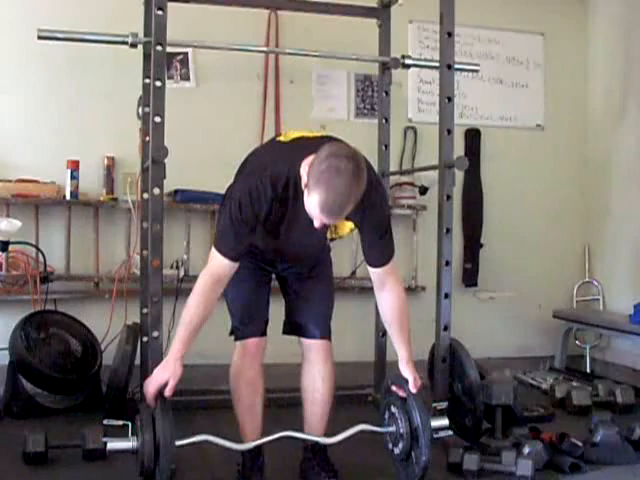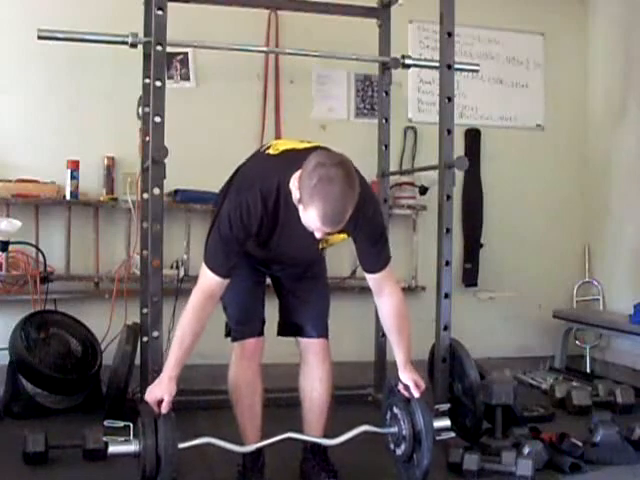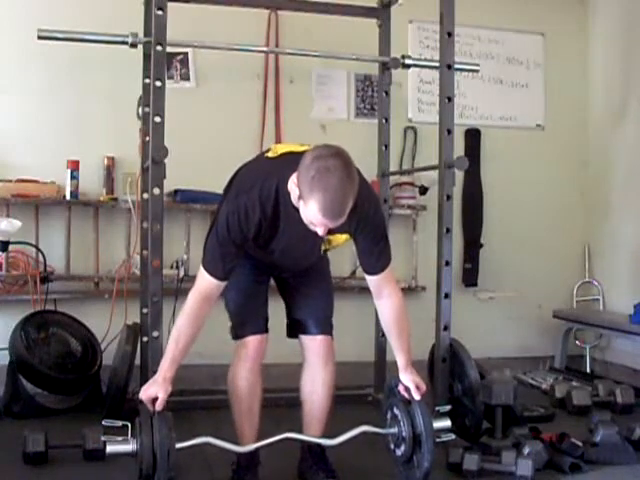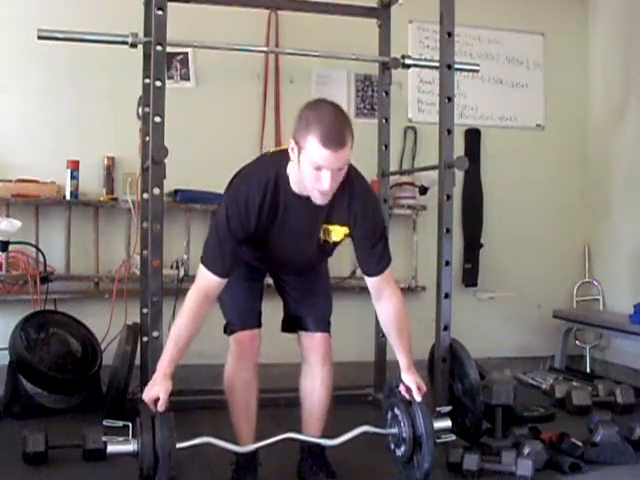
dt=1s
person 1, frame 1
left shoulder: (370, 195)
right shoulder: (261, 181)
left elbow: (386, 281)
right elbow: (215, 274)
left wrist: (405, 359)
right wrist: (175, 355)
left hip: (309, 254)
right hip: (249, 247)
left knee: (318, 344)
right knee: (251, 344)
person 1, frame 2
left shoulder: (362, 203)
right shoulder: (250, 196)
left elbow: (383, 287)
right elbow: (207, 290)
left wrist: (403, 364)
right wrist: (169, 375)
left hip: (301, 257)
right hip: (244, 251)
left knee: (315, 345)
right knee: (248, 345)
person 1, frame 3
left shoulder: (363, 202)
right shoulder: (249, 197)
left elbow: (384, 289)
right elbow: (204, 292)
left wrist: (404, 366)
right wrist: (164, 375)
left hip: (307, 259)
right hip: (248, 254)
left knee: (320, 345)
right knee: (252, 344)
person 1, frame 4
left shoulder: (358, 198)
right shoulder: (250, 189)
left elbow: (383, 289)
right elbow: (205, 290)
left wrist: (406, 366)
right wrist: (164, 372)
left hip: (305, 260)
right hip: (246, 256)
left knee: (318, 346)
right knee: (245, 343)
